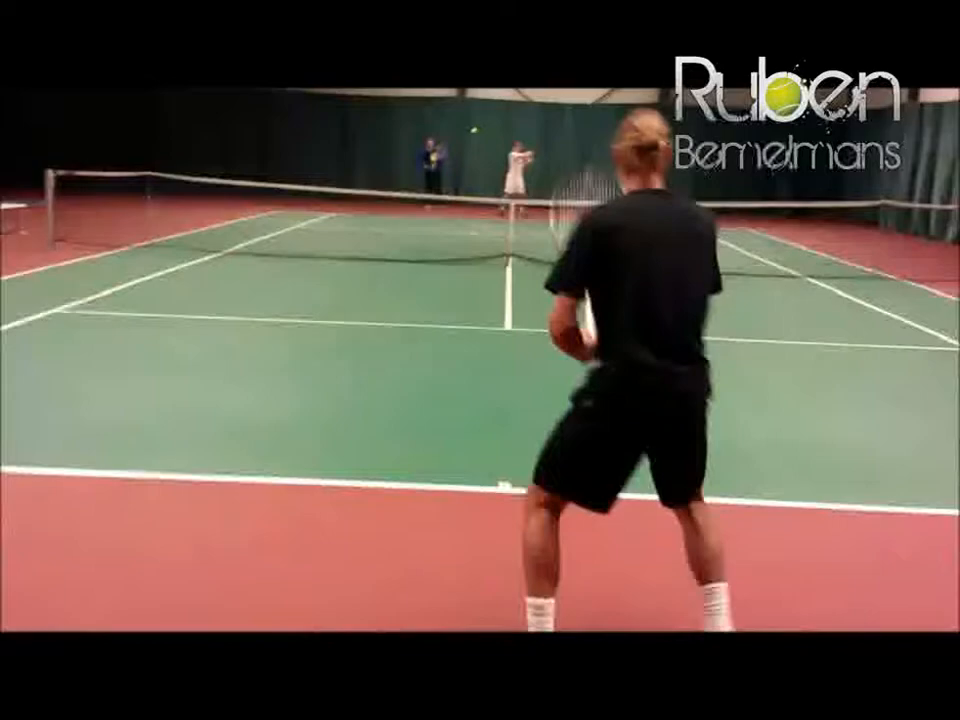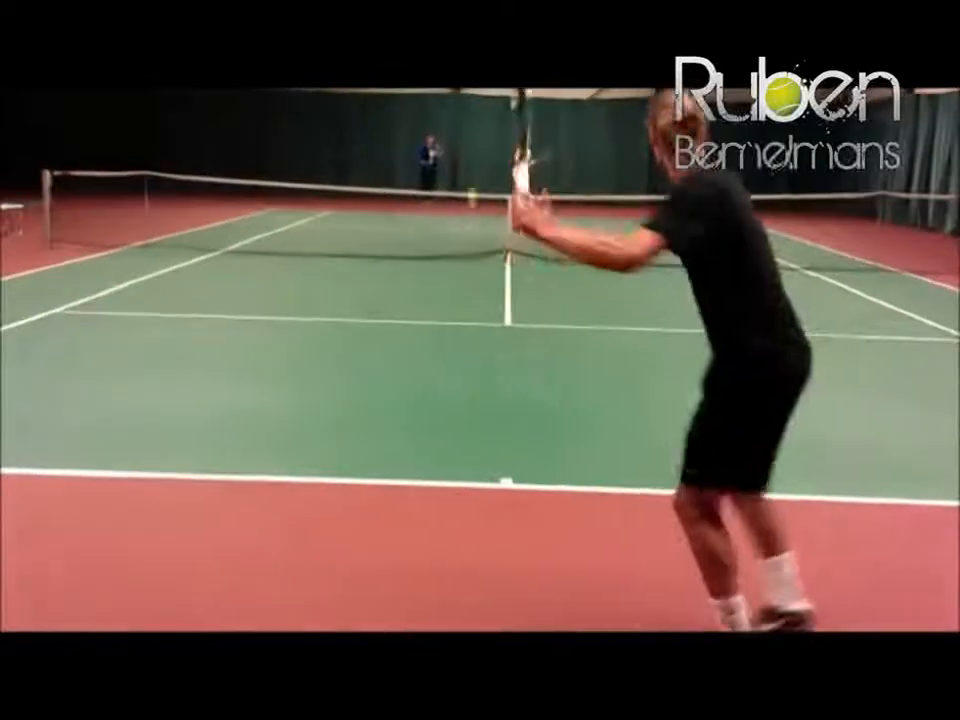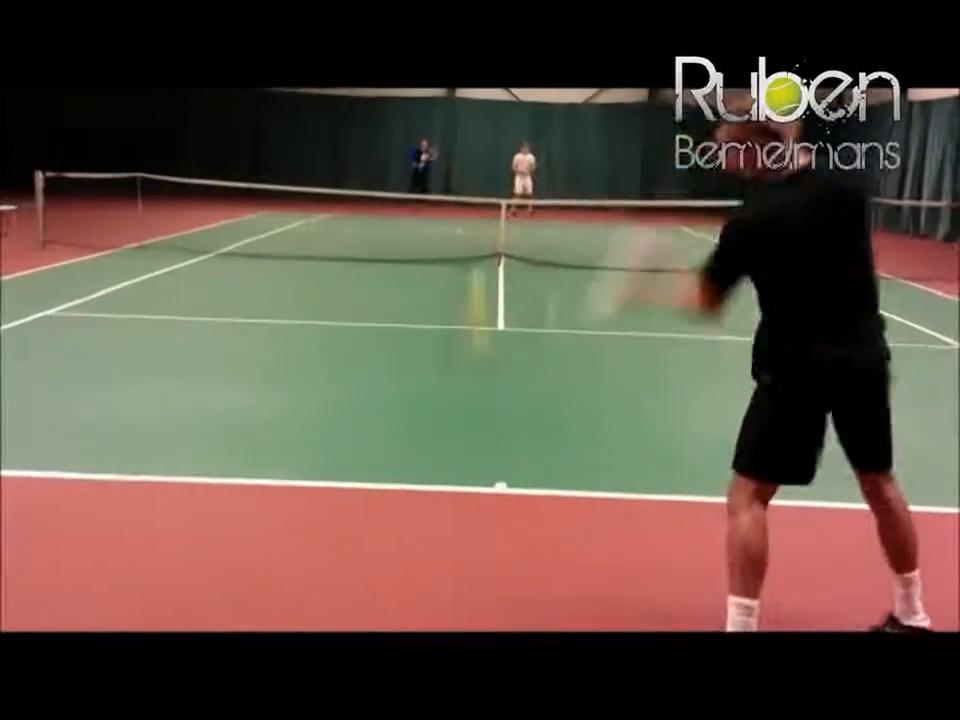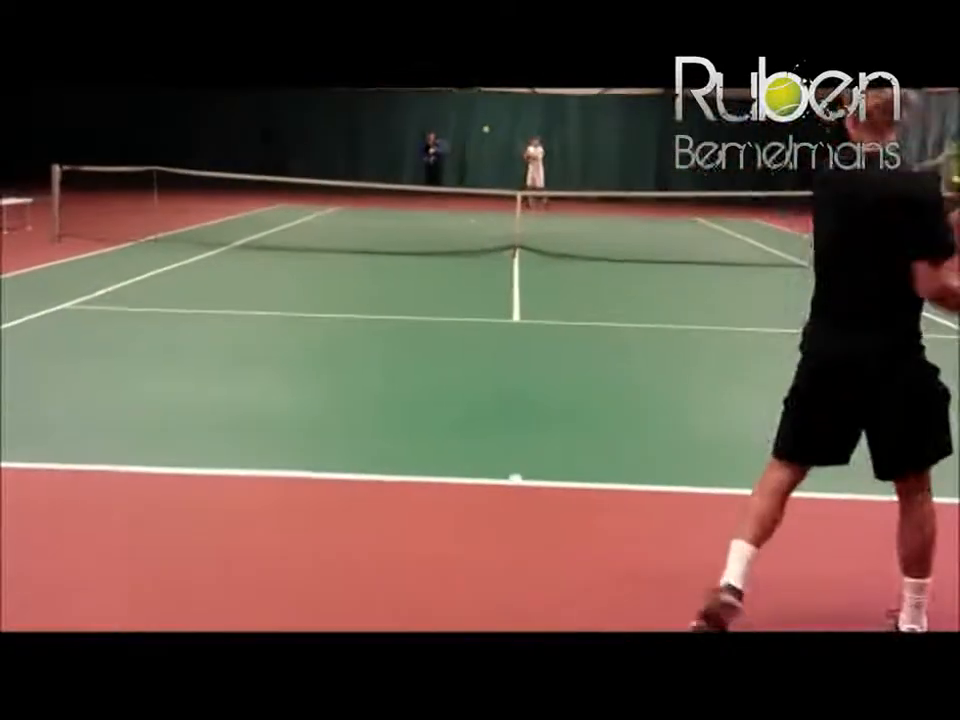
dt=0.5s
person 1, frame 1
left shoulder: (599, 223)
right shoulder: (701, 223)
left elbow: (560, 327)
left wrist: (591, 352)
left hip: (621, 390)
right hip: (686, 389)
left knee: (543, 502)
right knee: (689, 505)
left ankle: (541, 626)
right ankle: (720, 623)
person 1, frame 2
left shoulder: (697, 193)
right shoulder: (712, 187)
left elbow: (629, 255)
right elbow: (643, 241)
left wrist: (542, 229)
right wrist: (558, 227)
left hip: (753, 364)
right hip: (778, 356)
left knee: (695, 502)
right knee: (739, 486)
left ankle: (737, 626)
right ankle: (787, 605)
person 1, frame 3
left shoulder: (750, 224)
right shoulder: (840, 181)
left elbow: (706, 304)
left wrist: (673, 292)
right wrist: (781, 145)
left hip: (794, 369)
right hip: (862, 359)
left knee: (747, 496)
right knee: (879, 484)
left ankle: (742, 626)
right ankle: (912, 615)
person 1, frame 4
left shoulder: (828, 182)
left hip: (826, 352)
right hip: (894, 358)
left knee: (782, 473)
right knee: (914, 489)
left ankle: (731, 586)
right ankle: (913, 619)
